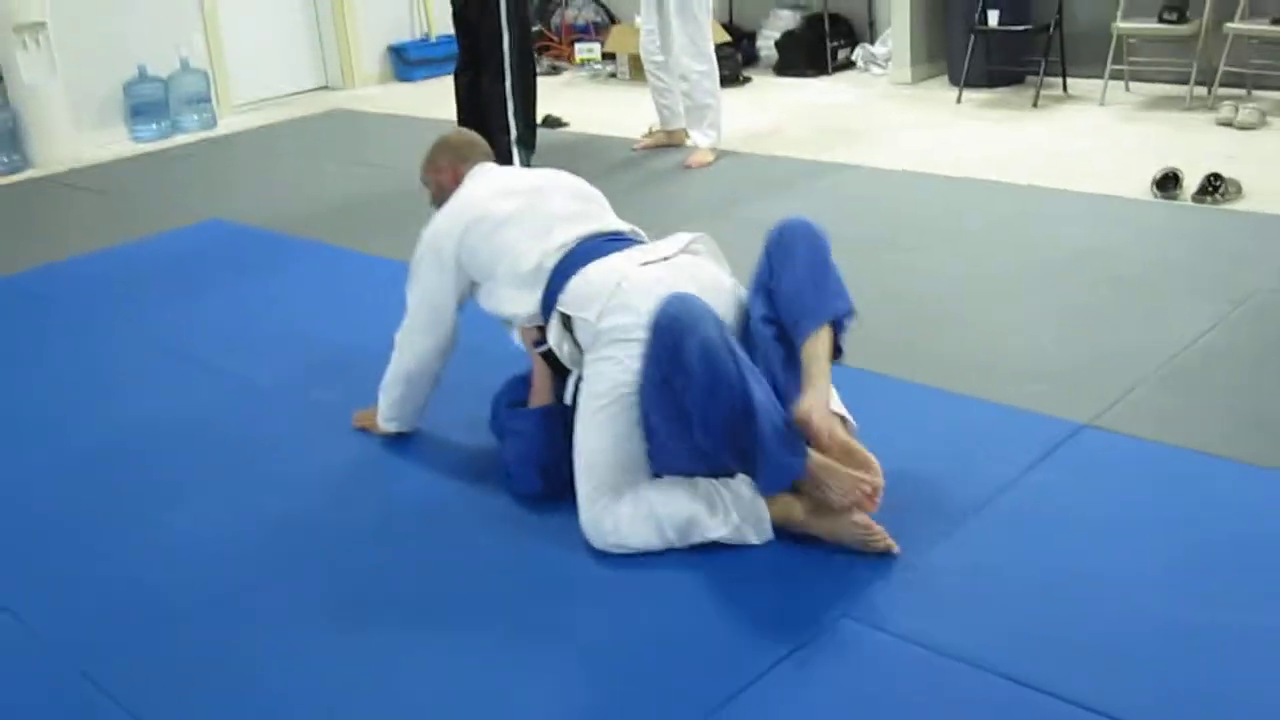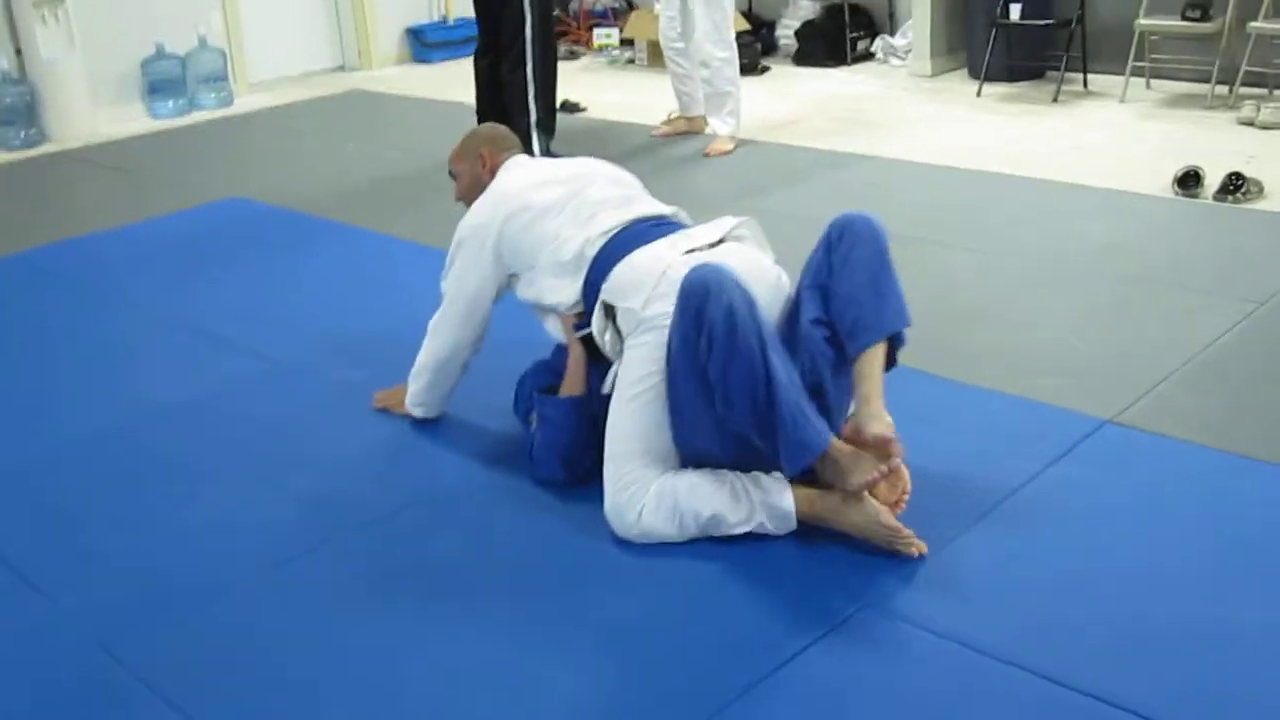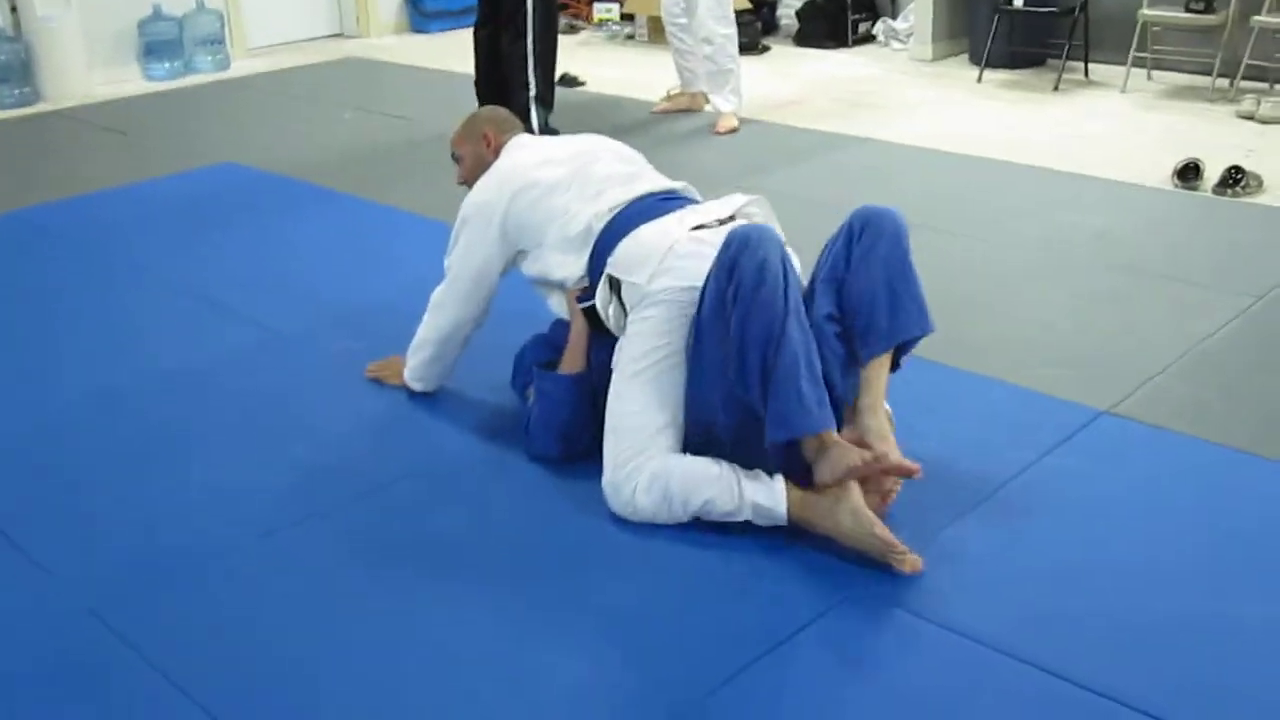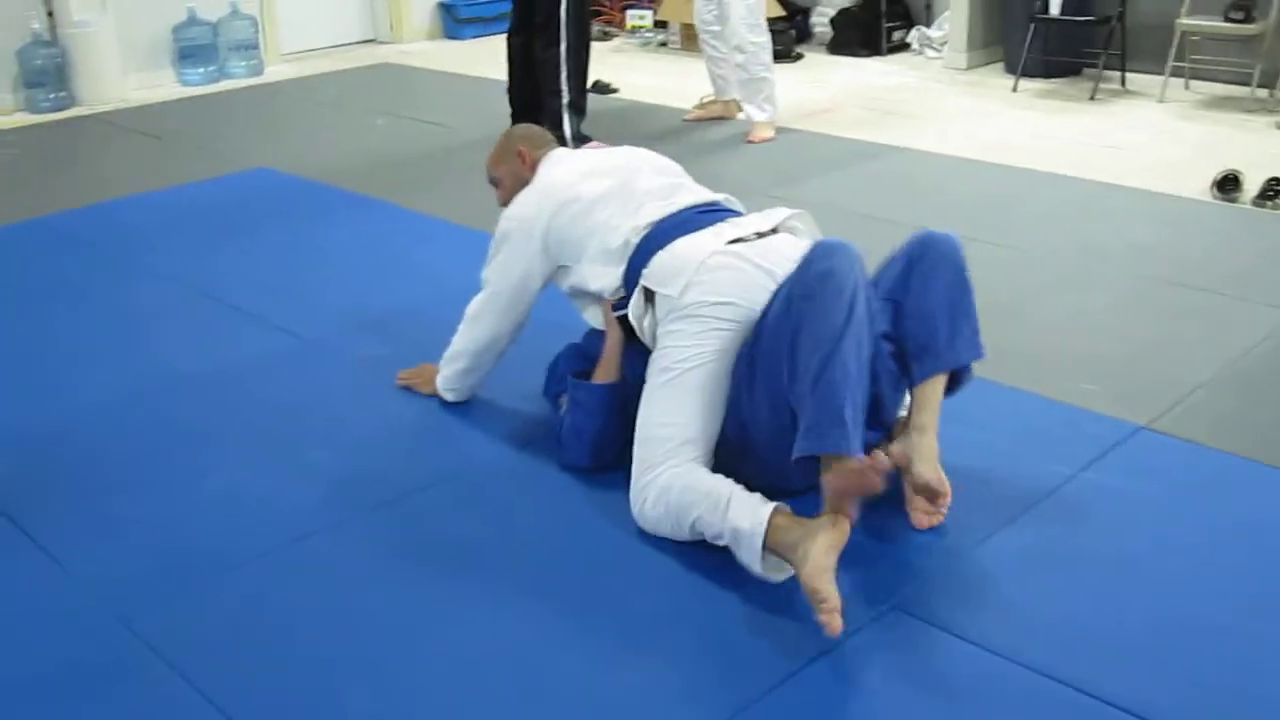
dt=0.2s
person 1, frame 1
left shoulder: (447, 228)
right shoulder: (560, 178)
left elbow: (424, 342)
left wrist: (392, 417)
left hip: (622, 314)
right hip: (696, 273)
left knee: (611, 521)
left ankle: (800, 501)
right ankle: (814, 402)
person 1, frame 2
left shoulder: (485, 218)
right shoulder: (593, 168)
left elbow: (456, 329)
left wrist: (418, 399)
left hip: (663, 301)
right hip: (742, 259)
left knee: (634, 506)
left ankle: (823, 500)
right ankle: (859, 427)
person 1, frame 3
left shoulder: (491, 194)
right shoulder: (595, 143)
left elbow: (457, 304)
left wrist: (416, 371)
left hip: (669, 275)
right hip: (740, 235)
left knee: (633, 483)
left ankle: (817, 506)
right ankle: (864, 422)
person 1, frame 4
left shoulder: (531, 206)
right shoulder: (633, 156)
left elbow: (493, 315)
left wrist: (448, 380)
left hip: (706, 289)
right hip: (783, 253)
left knee: (660, 492)
left ankle: (800, 537)
right ankle: (912, 444)
person 2, frame 1
right shoulder: (525, 393)
right elbow: (534, 479)
right wrist: (541, 359)
left knee: (795, 236)
right knee: (683, 316)
left ankle: (826, 427)
person 2, frame 2
right shoulder: (561, 371)
right elbow: (558, 464)
right wrist: (576, 346)
right hip: (723, 445)
left knee: (854, 231)
right knee: (708, 288)
left ankle: (868, 424)
person 2, frame 3
right shoulder: (563, 347)
right elbow: (554, 440)
right wrist: (578, 323)
right hip: (721, 428)
left knee: (875, 224)
right knee: (753, 244)
left ankle: (867, 423)
person 2, frame 4
right shoulder: (601, 356)
right elbow: (585, 450)
right wrist: (614, 335)
right hip: (759, 437)
left knee: (936, 250)
right knee: (832, 258)
left ankle: (902, 445)
